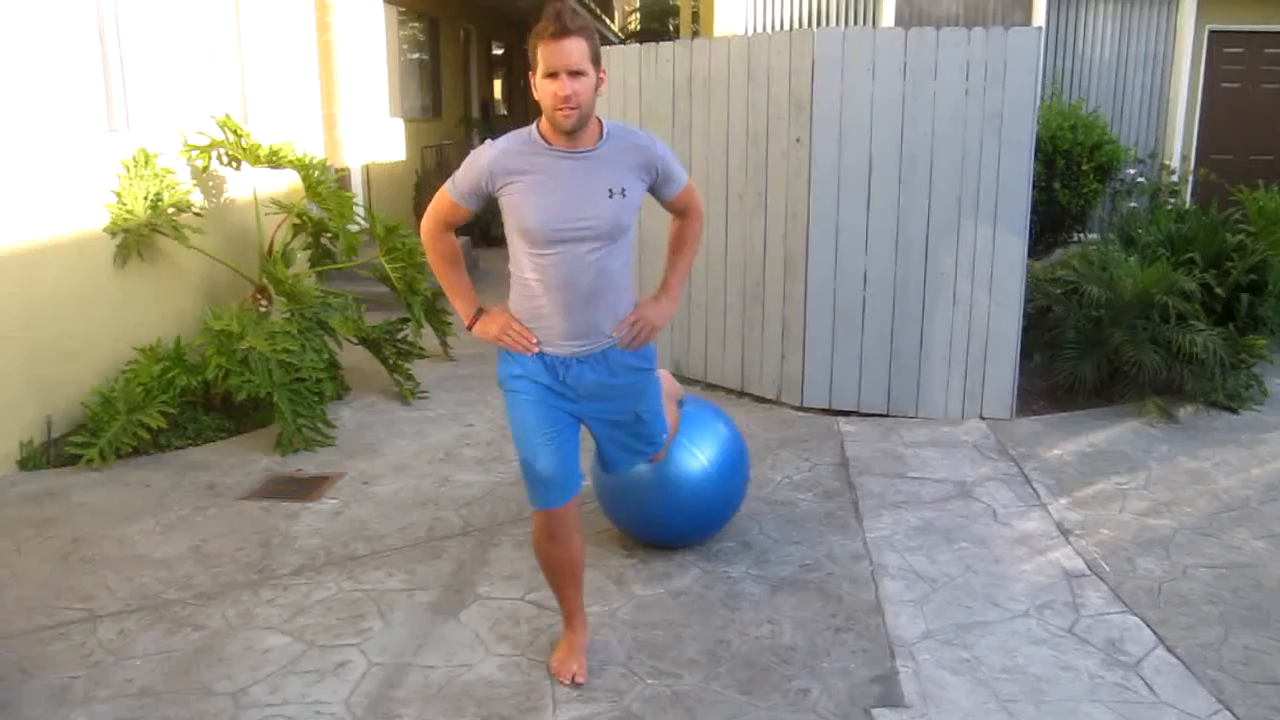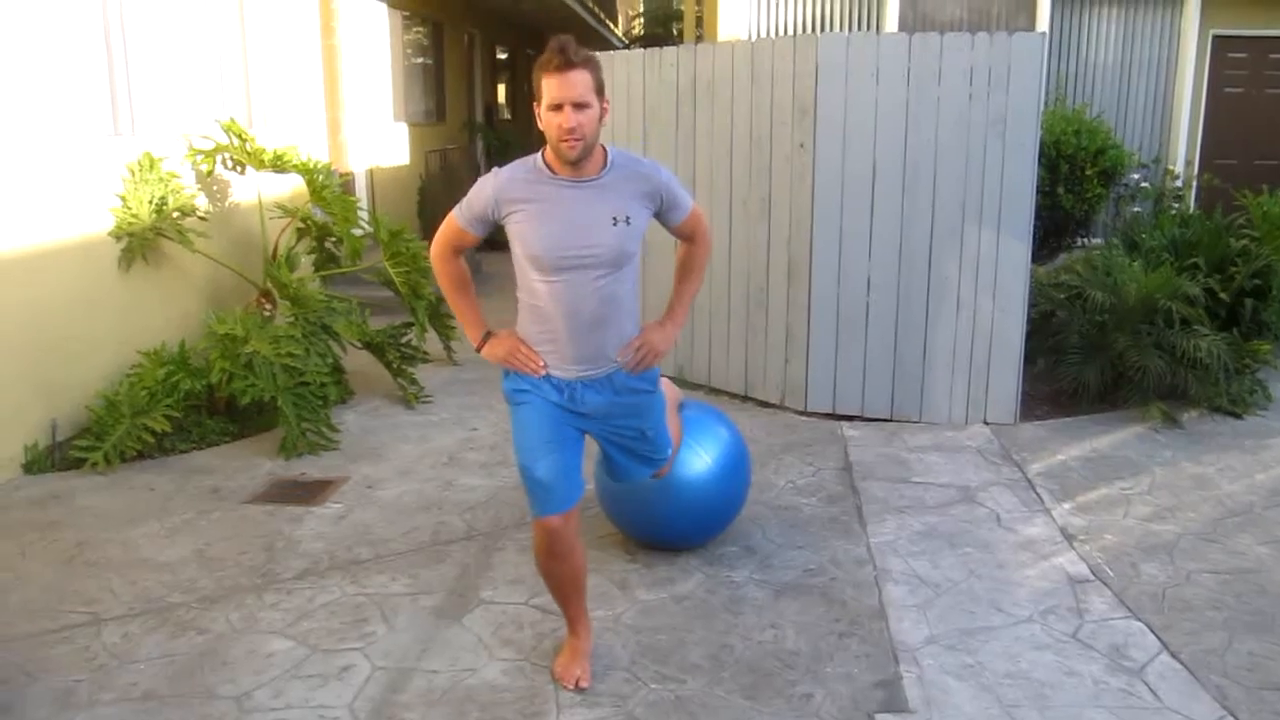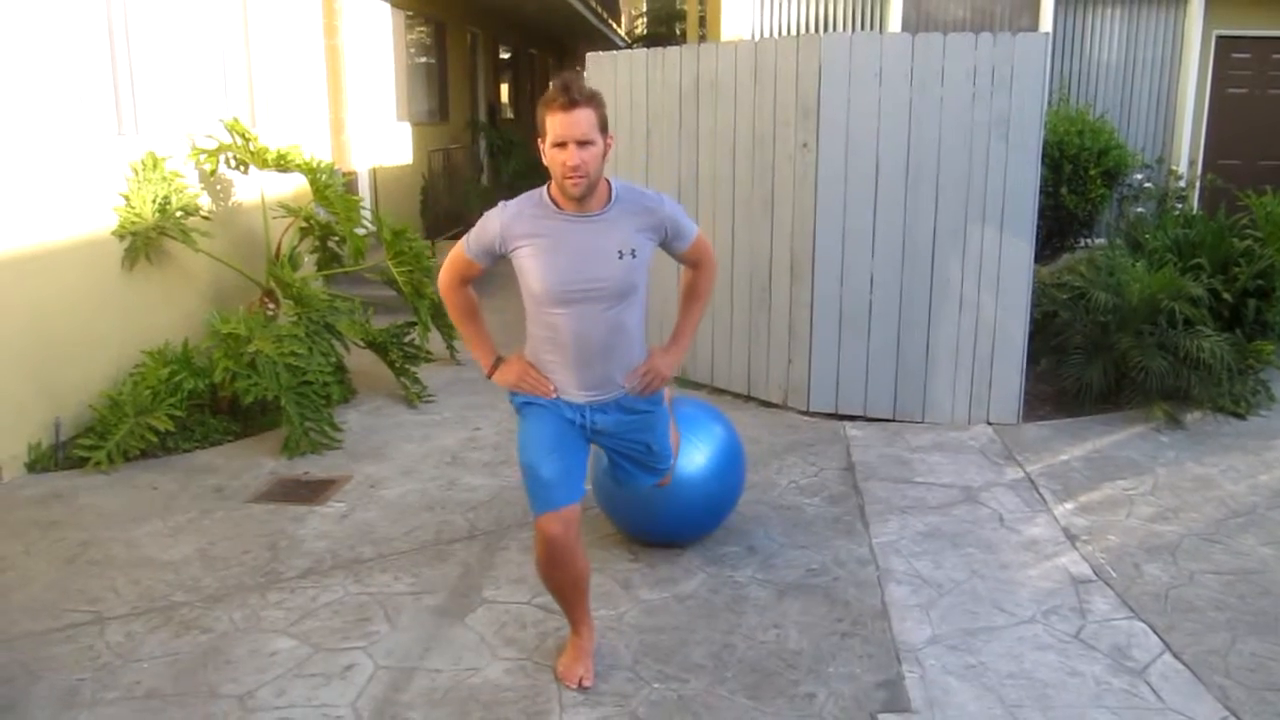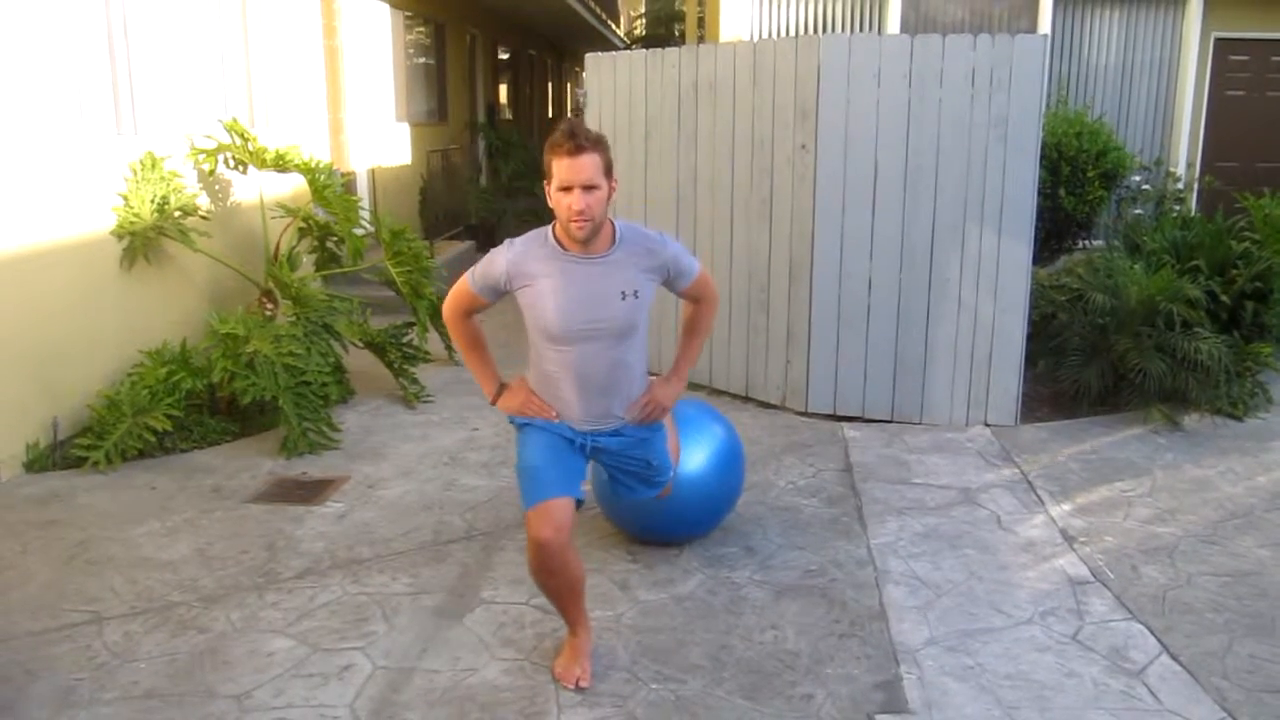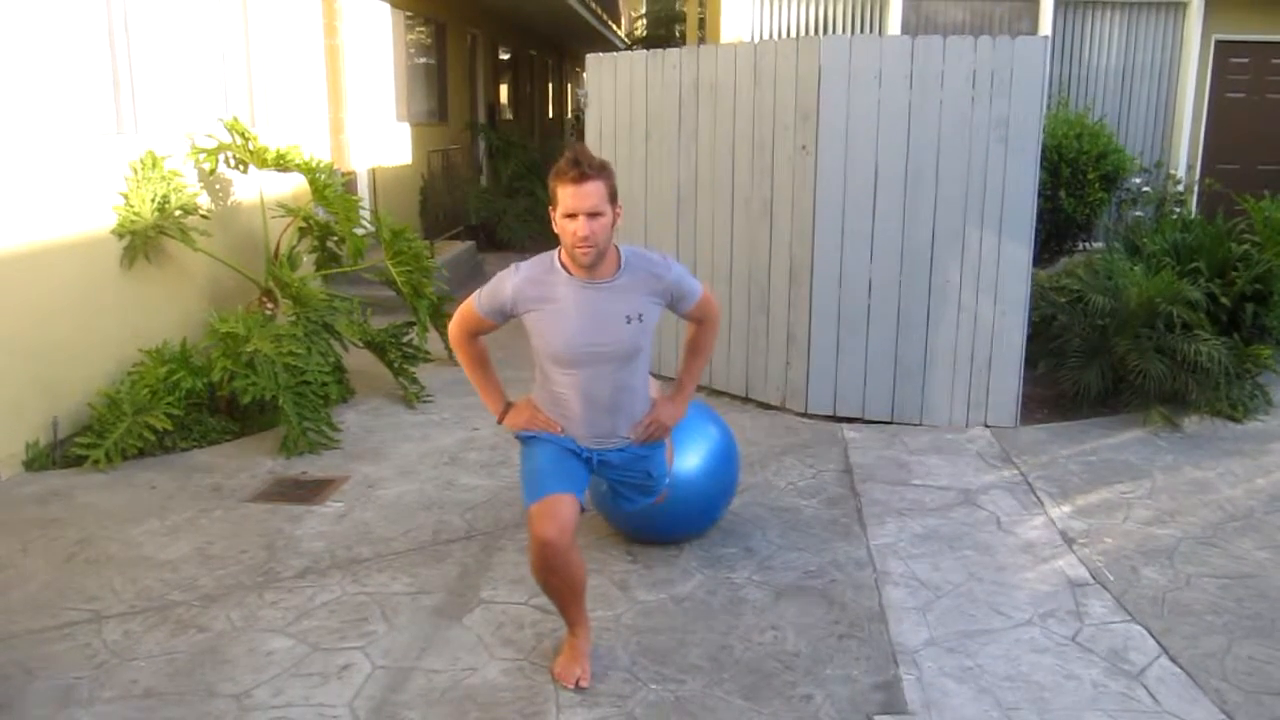
dt=0.4s
person 1, frame 1
left shoulder: (641, 152)
right shoulder: (499, 159)
left elbow: (690, 214)
right elbow: (435, 227)
left wrist: (667, 297)
right wrist: (475, 314)
left hip: (618, 355)
right hip: (534, 364)
left knee: (649, 455)
right knee: (554, 509)
left ankle: (663, 389)
right ankle: (574, 627)
person 1, frame 2
left shoulder: (646, 181)
right shoulder: (504, 188)
left elbow: (697, 238)
right elbow: (444, 251)
left wrist: (671, 323)
right wrist: (482, 336)
left hip: (622, 374)
right hip: (540, 383)
left knee: (653, 468)
right knee: (554, 524)
left ankle: (664, 397)
right ankle: (578, 633)
person 1, frame 3
left shoulder: (652, 211)
right shoulder: (510, 222)
left elbow: (703, 263)
right elbow: (452, 280)
left wrist: (676, 348)
right wrist: (493, 363)
left hip: (629, 394)
right hip: (549, 400)
left knee: (656, 479)
right knee: (556, 530)
left ankle: (663, 403)
right ankle: (581, 632)
person 1, frame 4
left shoulder: (655, 251)
right shoulder: (515, 260)
left elbow: (704, 298)
right elbow: (455, 311)
left wrist: (676, 380)
right wrist: (496, 389)
left hip: (629, 418)
right hip: (550, 422)
left knee: (658, 491)
right knee: (547, 535)
left ankle: (663, 417)
right ankle: (578, 632)
person 1, frame 5
left shoulder: (659, 275)
right shoulder: (522, 284)
left elbow: (707, 318)
right elbow: (461, 331)
left wrist: (678, 399)
right wrist: (503, 408)
left hip: (633, 434)
right hip: (556, 435)
left knee: (651, 498)
right knee: (549, 536)
right ankle: (577, 633)
